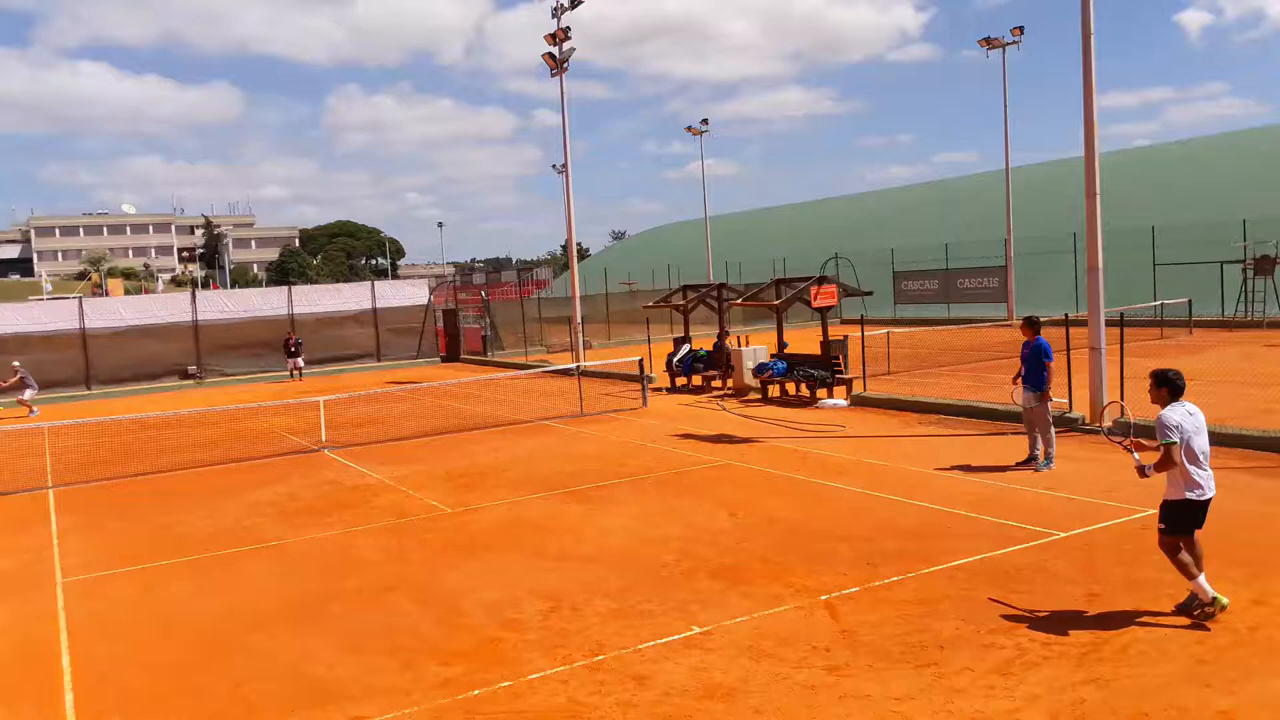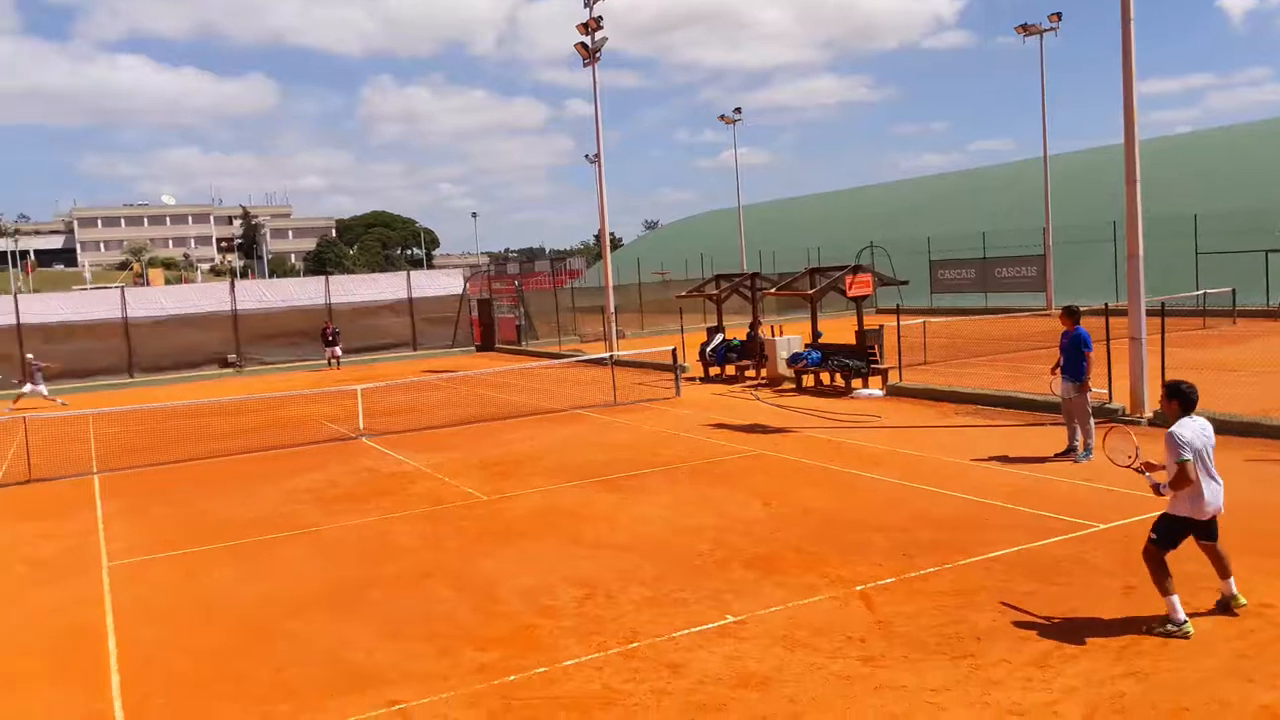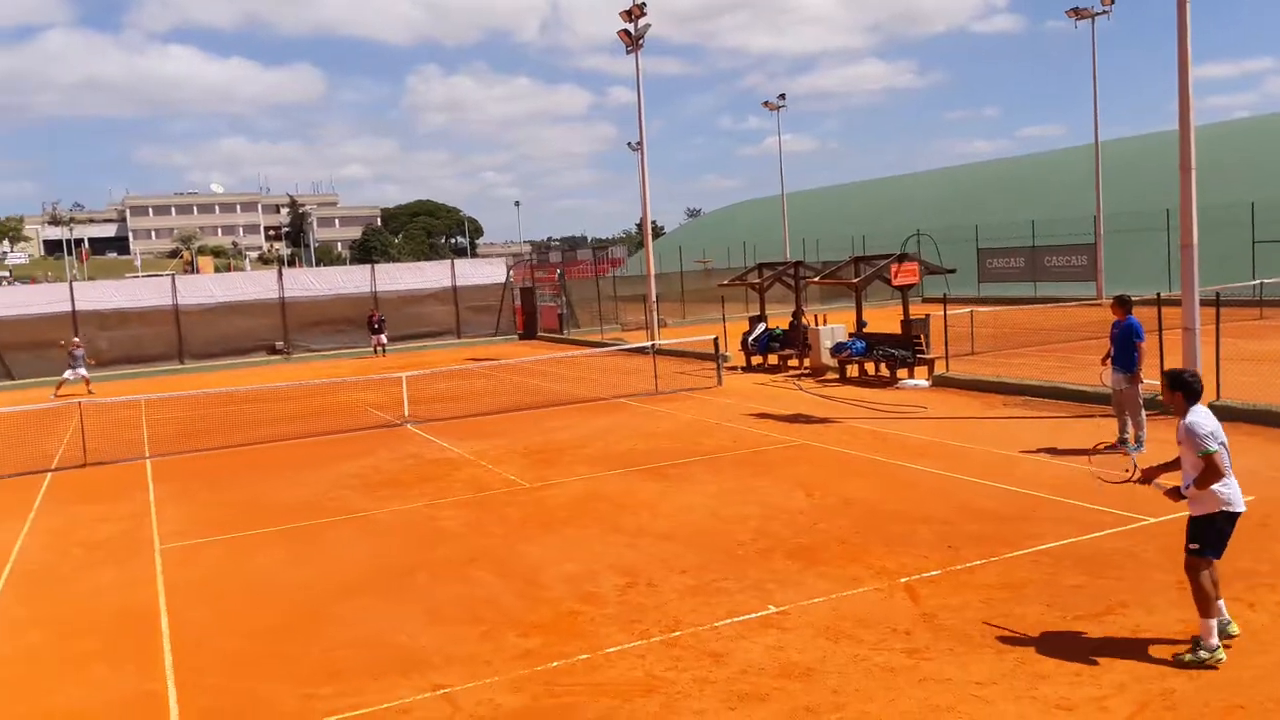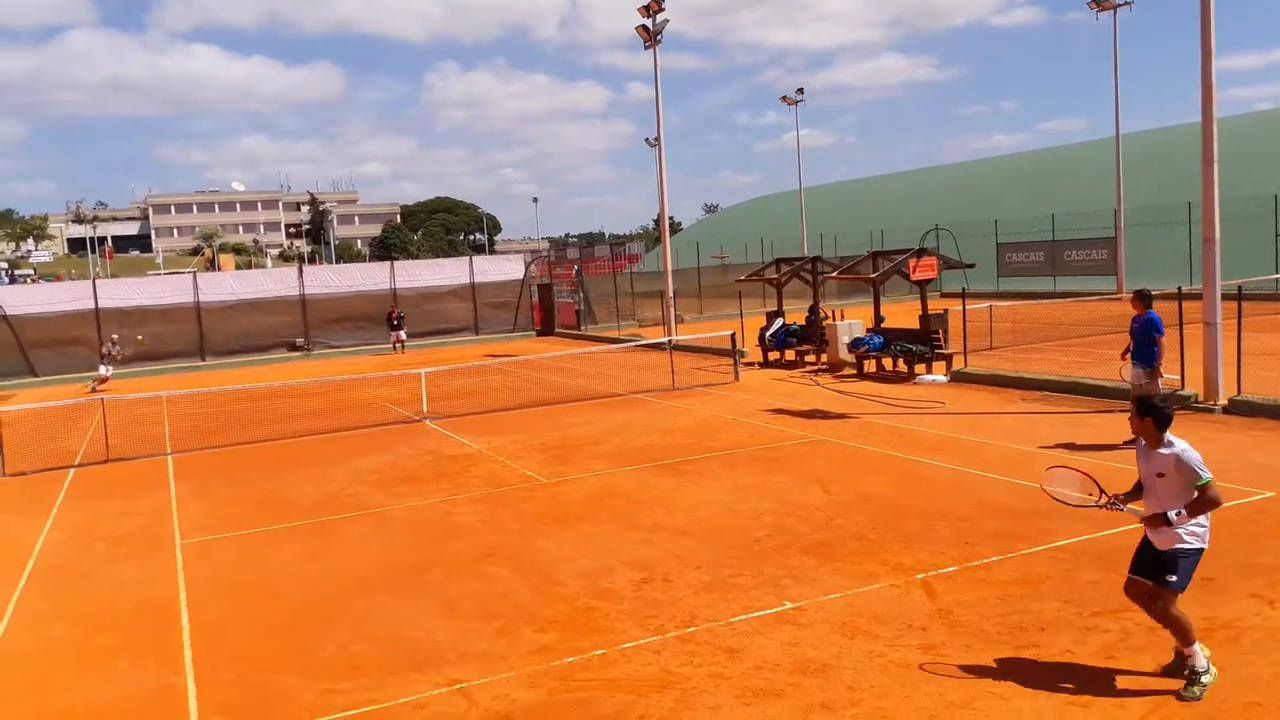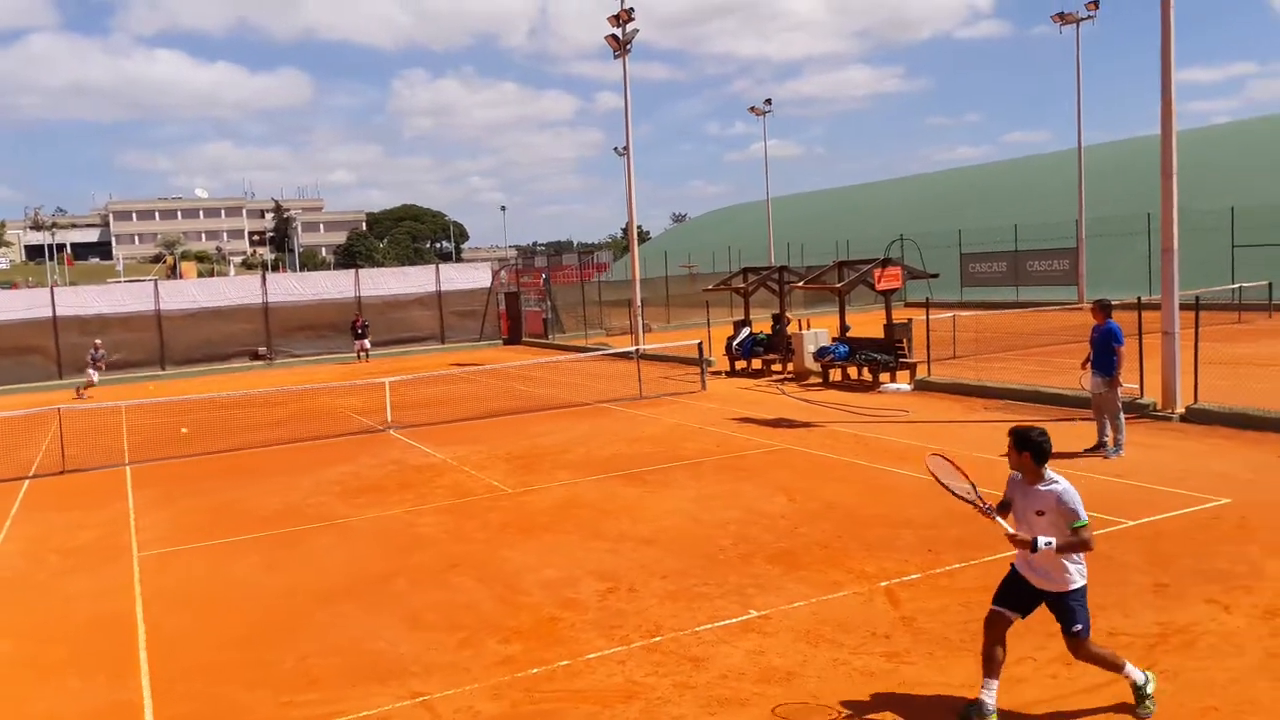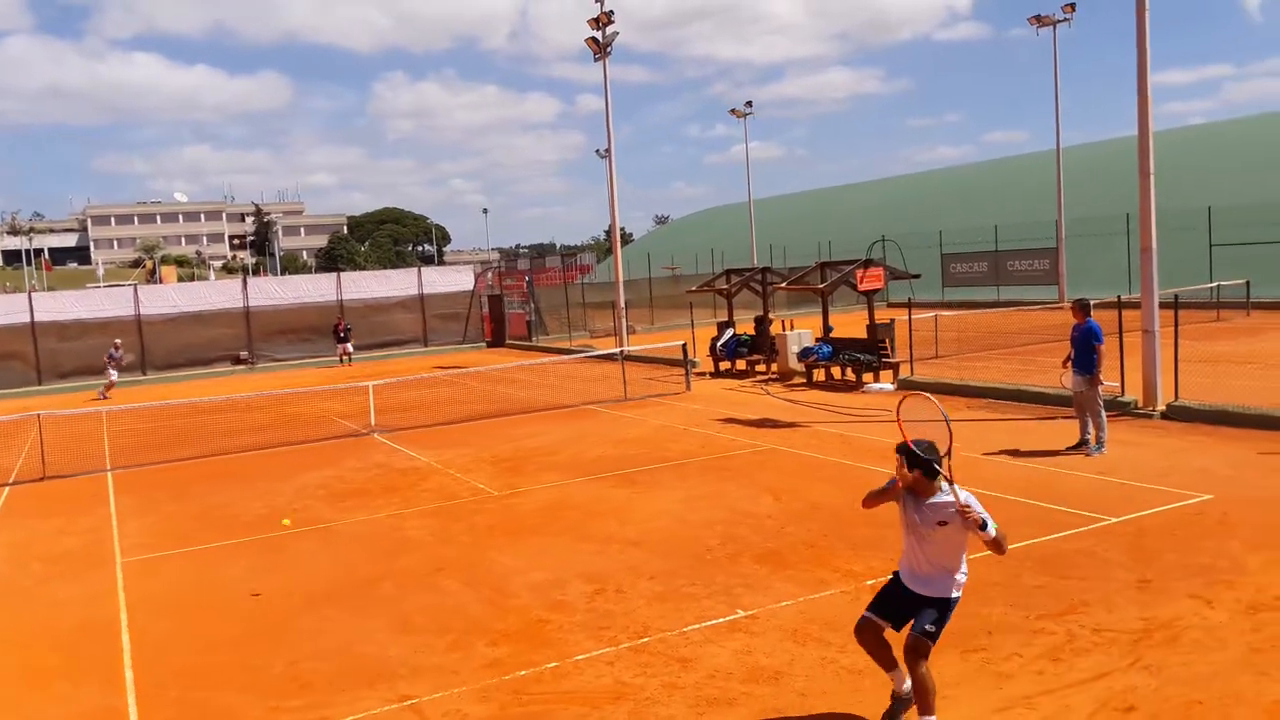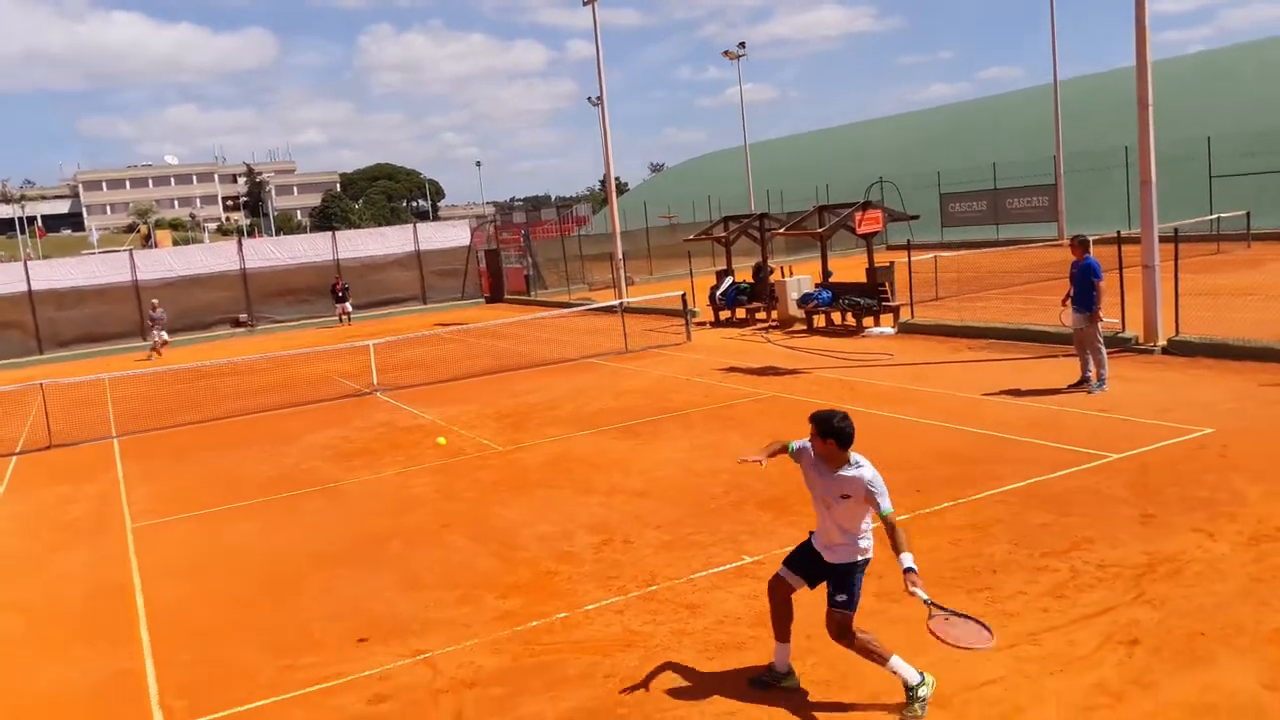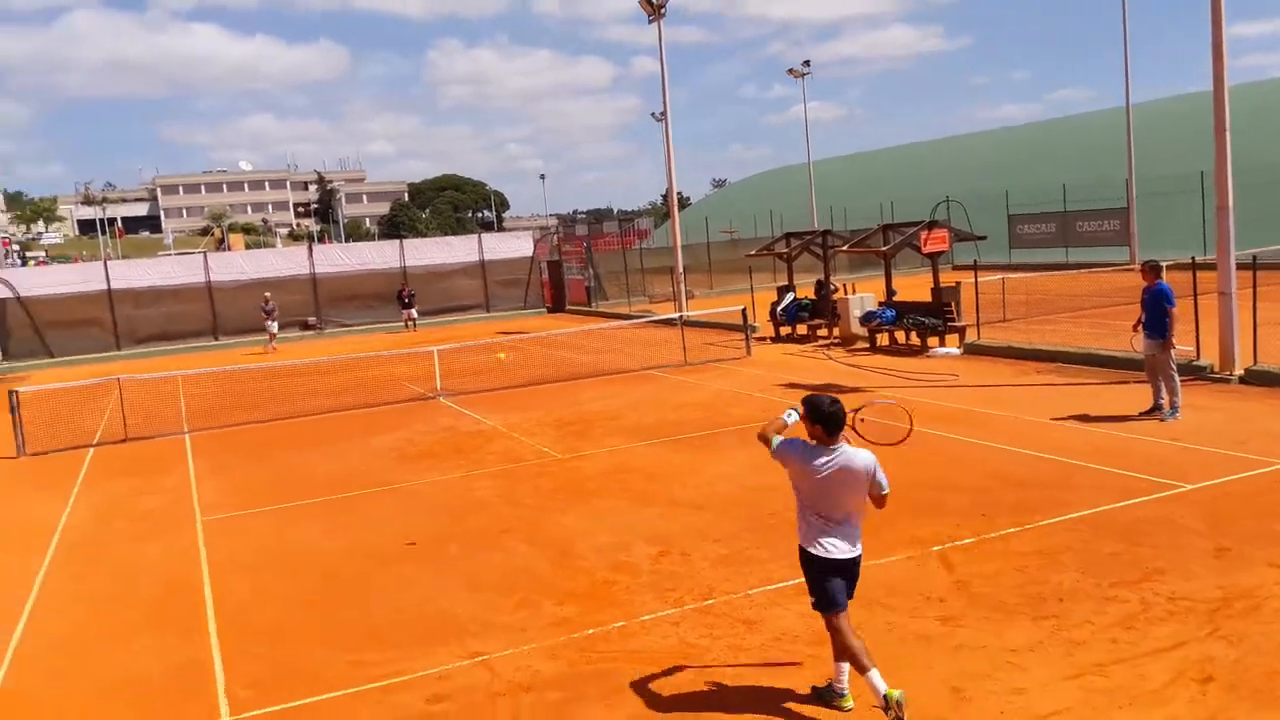
dt=0.3s
person 1, frame 1
left shoulder: (1167, 418)
right shoulder: (1194, 411)
left elbow: (1172, 461)
left wrist: (1148, 470)
right wrist: (1152, 446)
left hip: (1184, 492)
right hip: (1205, 487)
left knee: (1169, 544)
right knee: (1188, 537)
left ankle: (1210, 597)
right ankle: (1200, 596)
person 1, frame 2
left shoulder: (1176, 433)
right shoulder: (1204, 425)
left elbow: (1186, 477)
left wrist: (1162, 488)
right wrist: (1161, 466)
left hip: (1187, 507)
right hip: (1211, 501)
left knee: (1152, 554)
right knee: (1209, 544)
left ankle: (1178, 620)
right ankle: (1232, 596)
person 1, frame 3
left shoulder: (1195, 424)
right shoulder: (1195, 416)
left elbow: (1216, 469)
left wrist: (1183, 491)
right wrist: (1157, 469)
left hip: (1216, 504)
right hip: (1207, 503)
left knee: (1195, 567)
right knee: (1201, 564)
left ankle: (1210, 646)
right ankle: (1221, 622)
person 1, frame 4
left shoulder: (1182, 454)
right shoulder: (1143, 446)
left elbow: (1213, 498)
left wrist: (1170, 517)
right wrist: (1127, 497)
left hip: (1185, 537)
right hip: (1157, 534)
left knee: (1163, 603)
right knee: (1135, 590)
left ankle: (1200, 667)
right ankle: (1186, 650)
person 1, frame 5
left shoulder: (1062, 492)
right shoulder: (1015, 480)
left elbow: (1085, 542)
right elbow: (1004, 510)
left wrist: (1036, 543)
right wrist: (993, 512)
left hip: (1064, 579)
right hip: (1025, 571)
left knee: (1080, 648)
right knee: (993, 624)
left ankle: (1139, 681)
person 1, frame 6
left shoulder: (962, 502)
right shoulder: (904, 488)
left elbow: (1001, 547)
right elbow: (867, 502)
left wrist: (981, 524)
right wrist: (894, 489)
left hip: (943, 590)
right hip: (908, 579)
left knee: (914, 653)
right knee: (865, 630)
right ankle: (903, 688)
person 1, frame 7
left shoulder: (866, 477)
right shoulder: (812, 452)
left elbow: (891, 524)
right elbow: (784, 445)
left wrist: (908, 565)
right wrist: (763, 455)
left hip: (848, 557)
right hip: (821, 544)
left knee: (840, 630)
right knee: (777, 589)
left ankle: (915, 682)
right ankle: (782, 668)
person 1, frame 8
left shoulder: (798, 453)
right shoulder: (865, 460)
left elbow: (765, 433)
right elbow: (881, 502)
left wrist: (791, 414)
left hip: (817, 551)
right hip: (850, 549)
left knee: (838, 624)
right knee: (834, 614)
left ankle: (885, 694)
right ankle: (840, 688)
